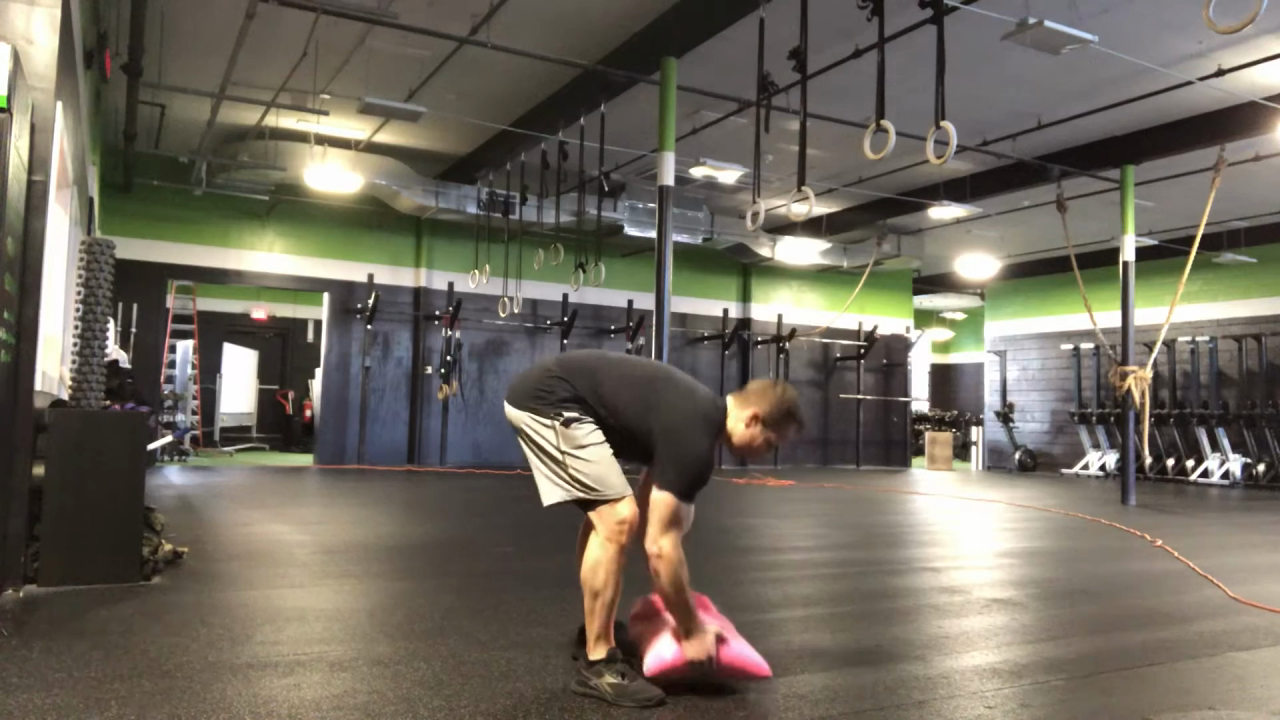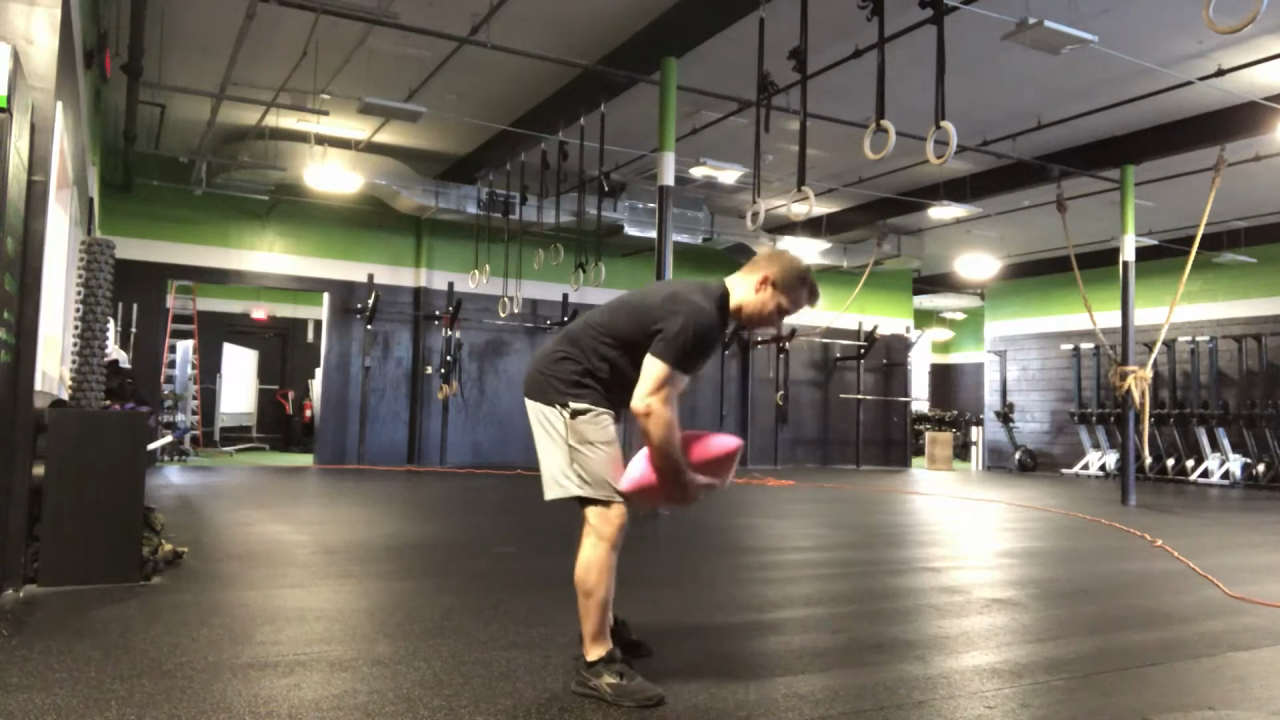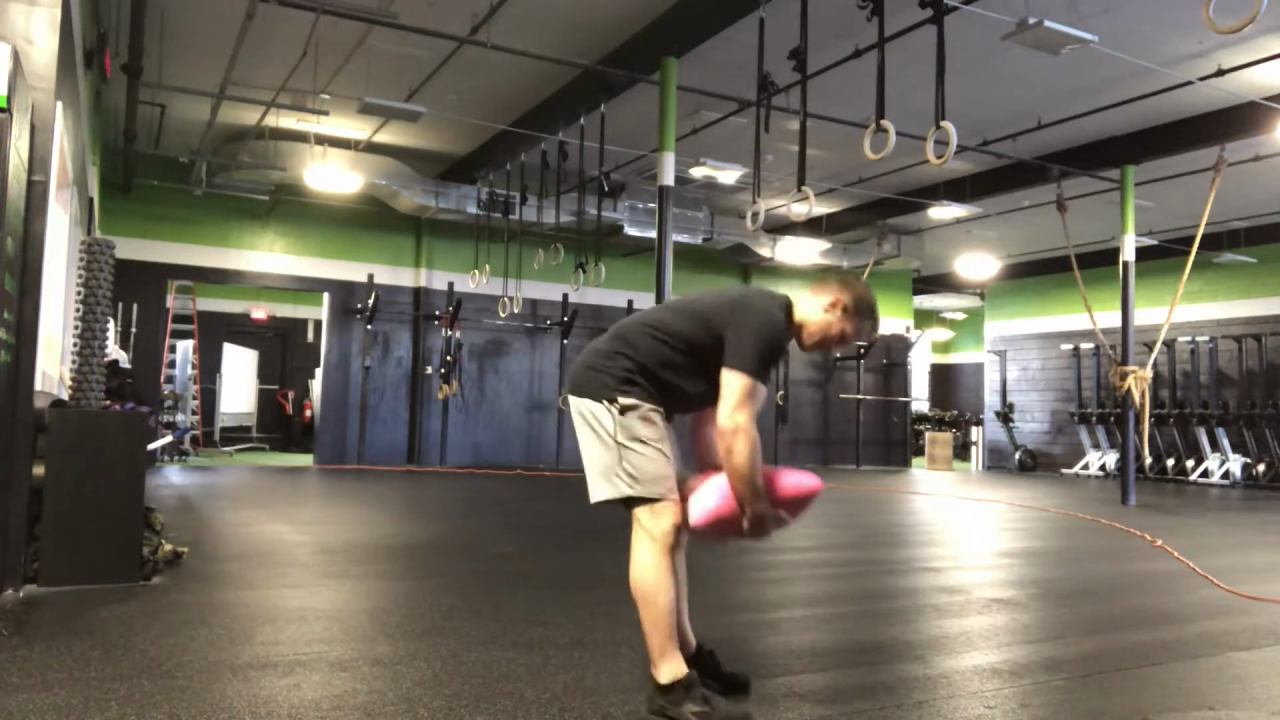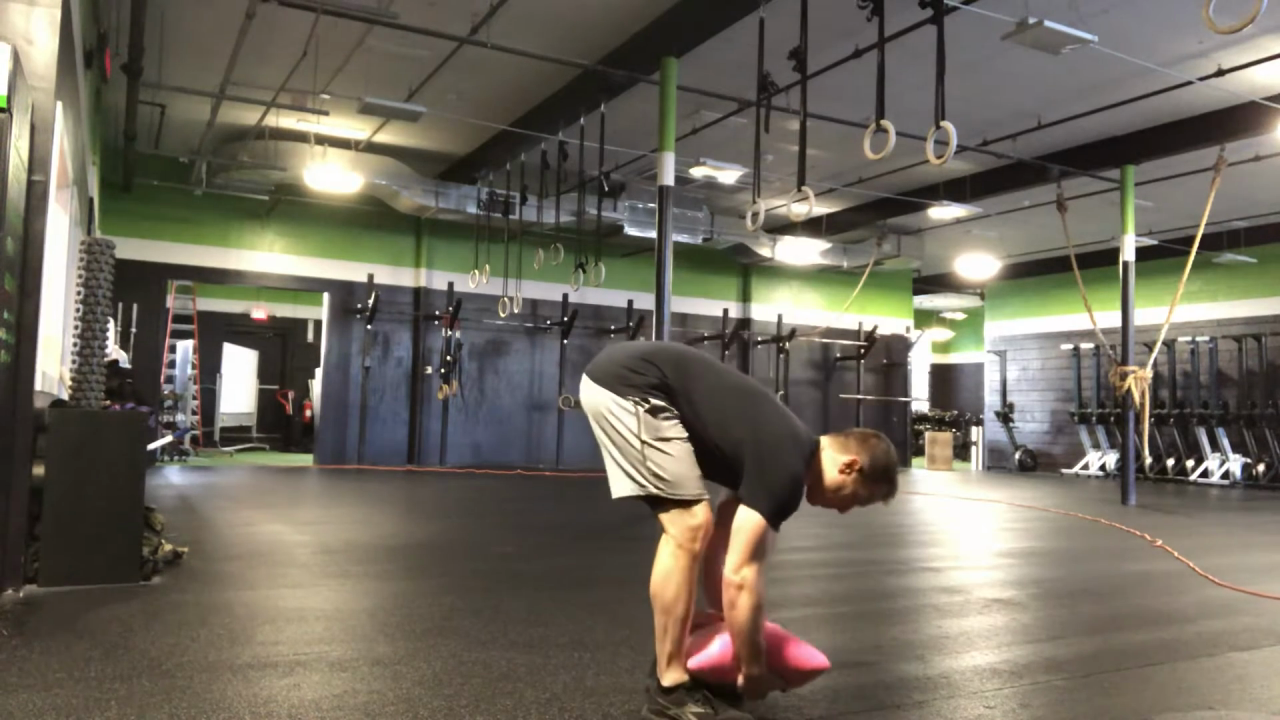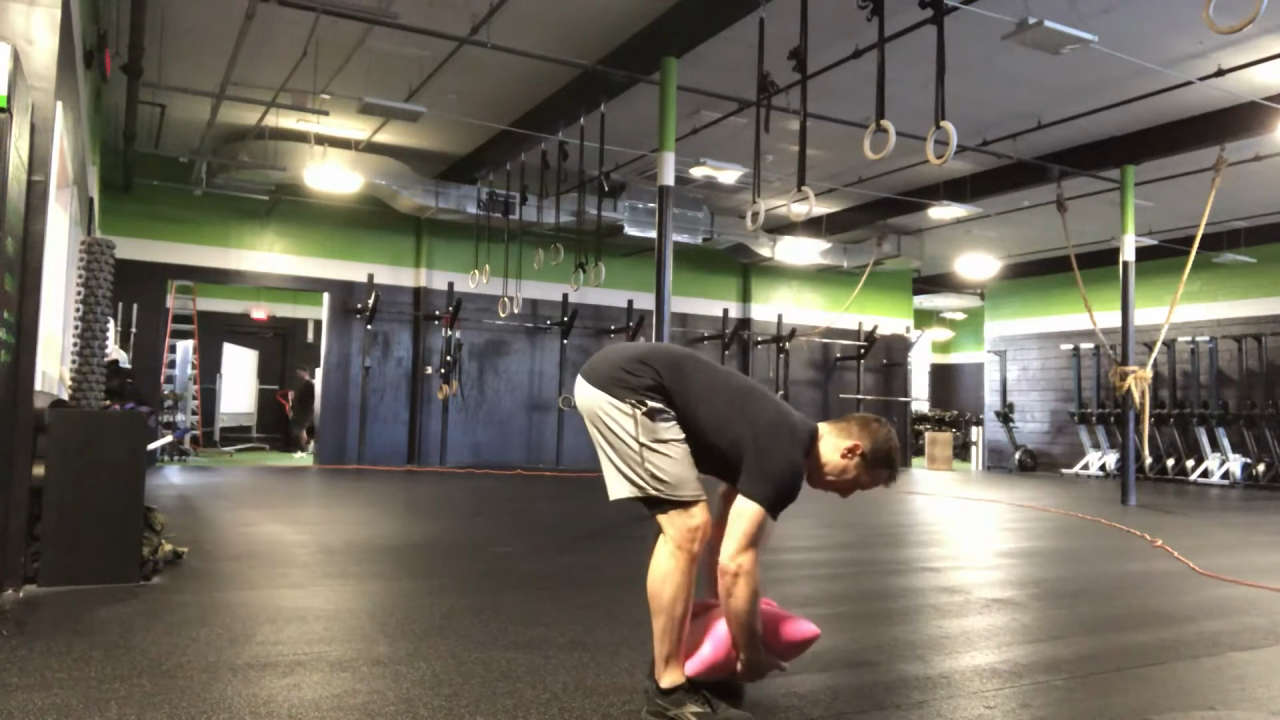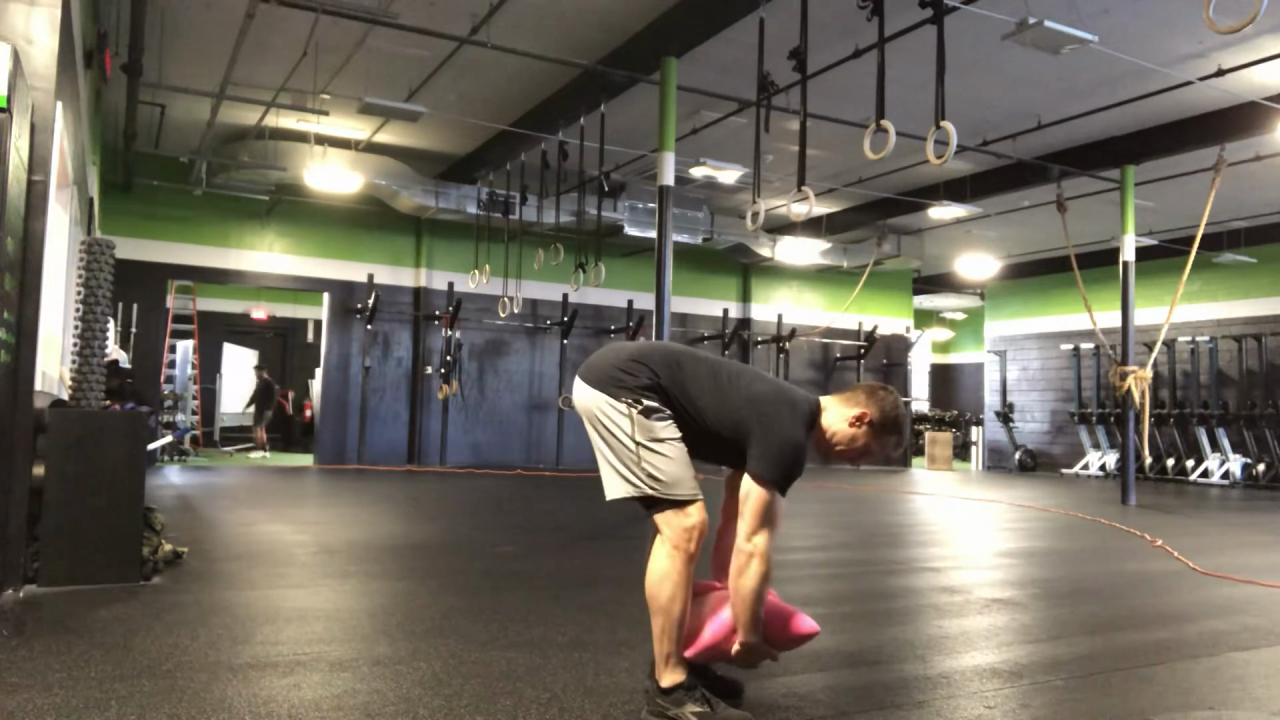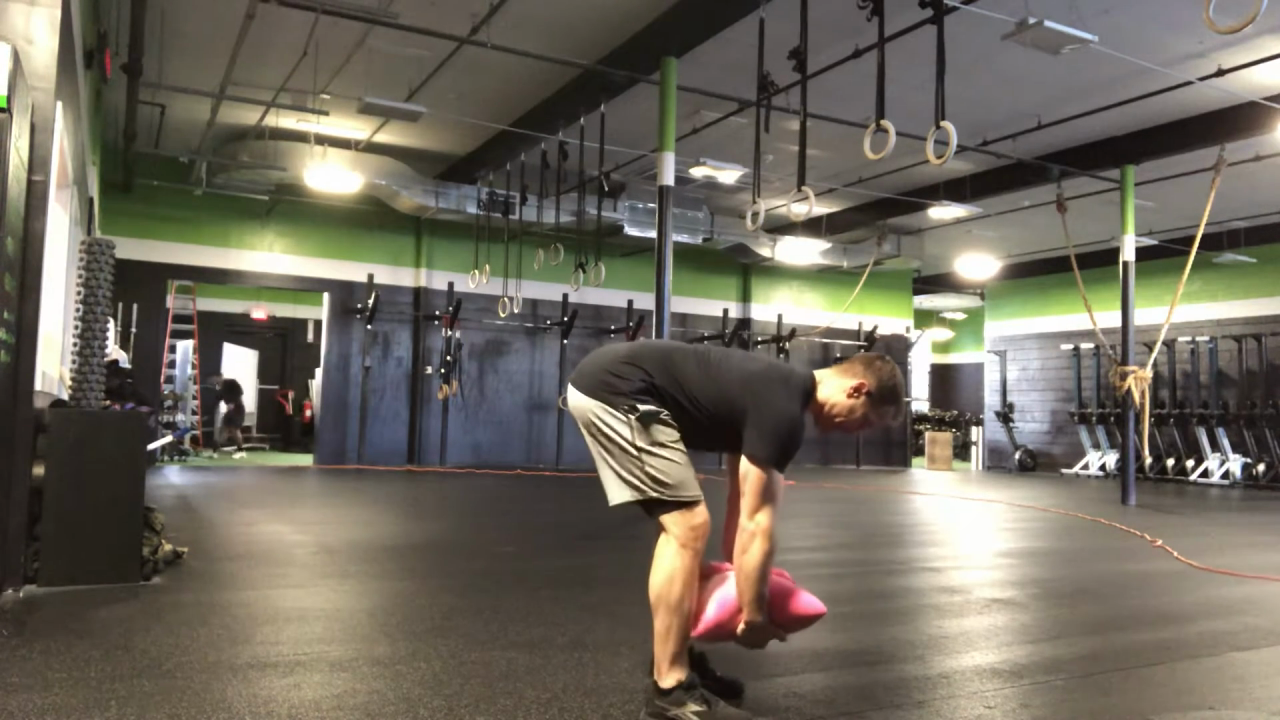
dt=0.7s
person 1, frame 1
left shoulder: (703, 414)
right shoulder: (694, 437)
left elbow: (653, 514)
right elbow: (661, 546)
left wrist: (669, 600)
right wrist: (692, 632)
left hip: (540, 392)
right hip: (547, 401)
left knee: (604, 514)
right knee: (617, 520)
left ankle: (596, 633)
right ankle: (597, 664)
person 1, frame 2
left shoulder: (706, 309)
right shoulder: (697, 314)
left elbow: (661, 395)
right elbow: (649, 406)
left wrist: (673, 467)
right wrist: (681, 481)
left hip: (576, 387)
right hip: (566, 387)
left knee: (614, 511)
right knee: (607, 518)
left ankle: (603, 628)
right ankle: (596, 664)
person 1, frame 3
left shoulder: (758, 317)
right shoulder: (766, 323)
left elbow: (710, 414)
right elbow: (735, 423)
right wrist: (755, 507)
left hip: (623, 390)
right hip: (613, 387)
left knee: (674, 520)
right knee: (660, 522)
left ankle: (685, 657)
right ankle: (671, 683)
person 1, frame 4
left shoulder: (783, 449)
right shoulder: (786, 468)
left elbow: (720, 543)
right elbow: (739, 574)
left wrist: (720, 620)
right wrist: (754, 671)
left hip: (614, 375)
right hip: (626, 384)
left knee: (687, 530)
right knee: (689, 530)
left ankle: (673, 662)
person 1, frame 5
left shoulder: (783, 438)
right shoulder: (785, 458)
left elbow: (724, 540)
right elbow: (735, 562)
left wrist: (722, 617)
right wrist: (752, 655)
left hip: (611, 377)
right hip: (623, 386)
left knee: (683, 529)
right knee: (687, 531)
left ankle: (671, 662)
person 1, frame 6
left shoulder: (784, 414)
right shoulder: (787, 434)
left elbow: (735, 525)
right elbow: (752, 544)
right wrist: (748, 638)
left hip: (609, 379)
right hip: (618, 386)
left knee: (679, 527)
right knee: (684, 529)
left ankle: (676, 659)
person 1, frame 7
left shoulder: (778, 390)
right shoulder: (782, 409)
left elbow: (741, 512)
right elbow: (756, 524)
left wrist: (733, 581)
right wrist: (753, 616)
left hip: (603, 383)
right hip: (614, 390)
left knee: (681, 525)
right knee: (688, 528)
left ankle: (674, 658)
